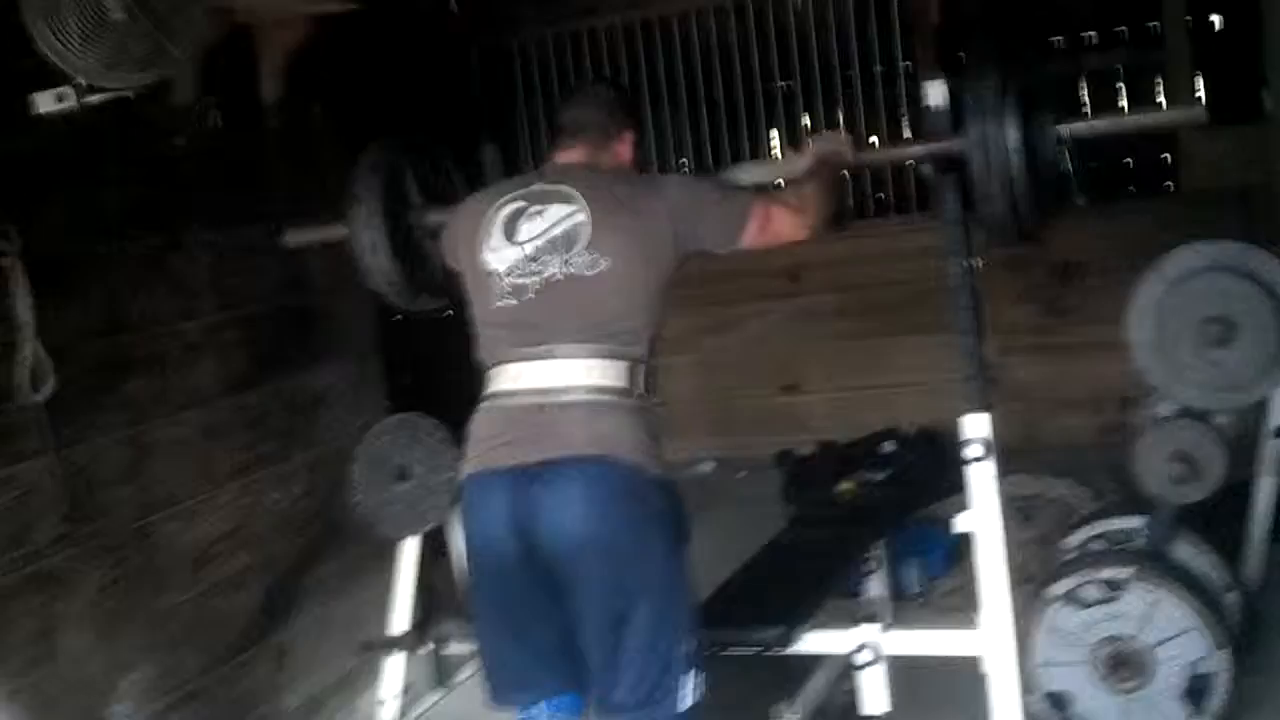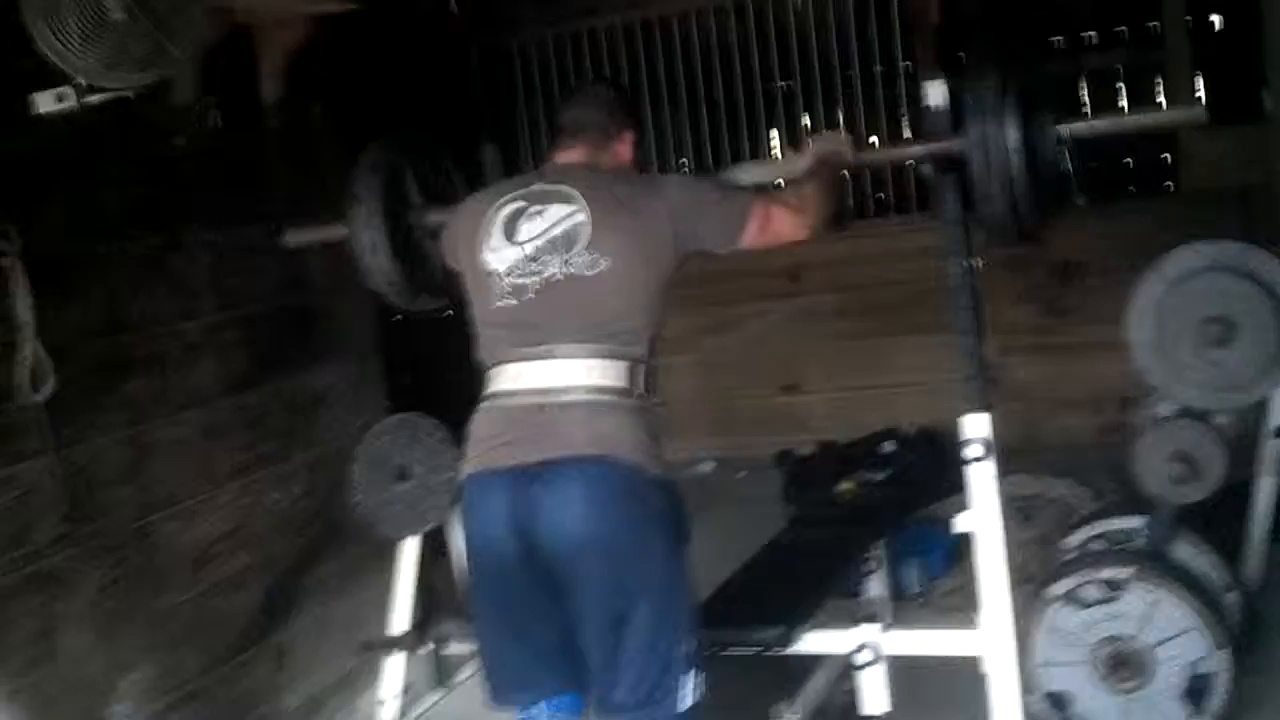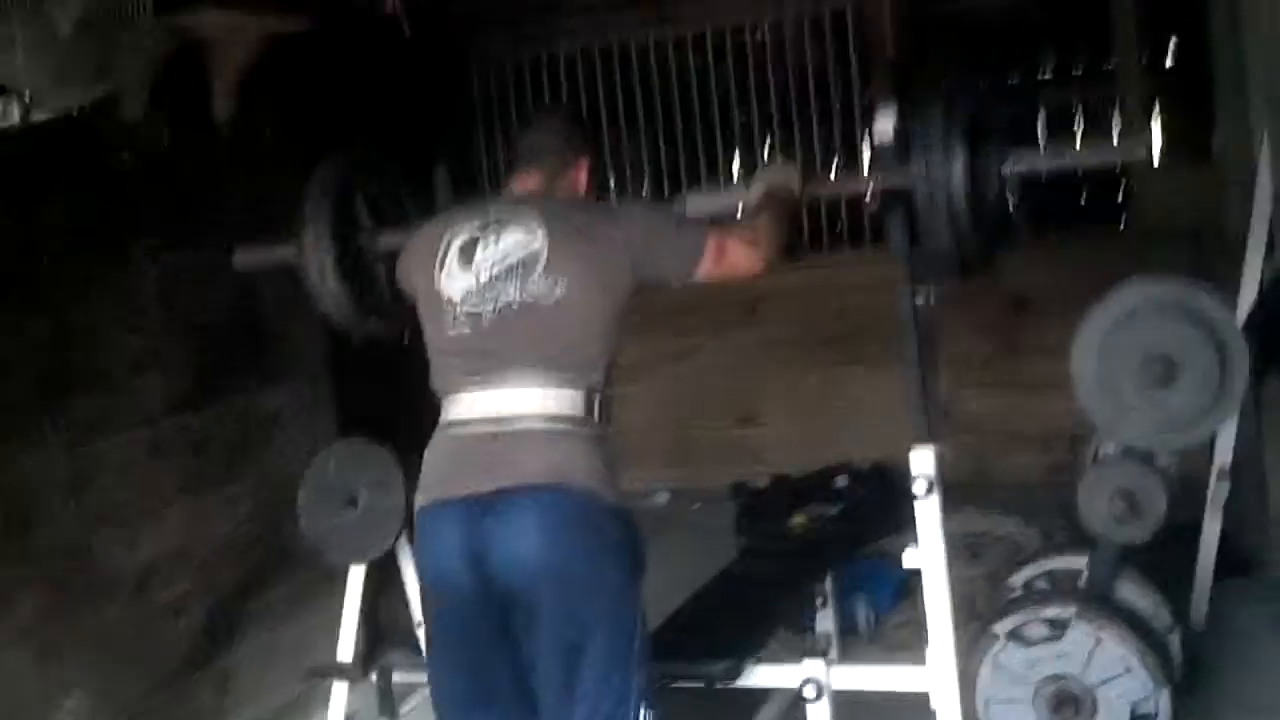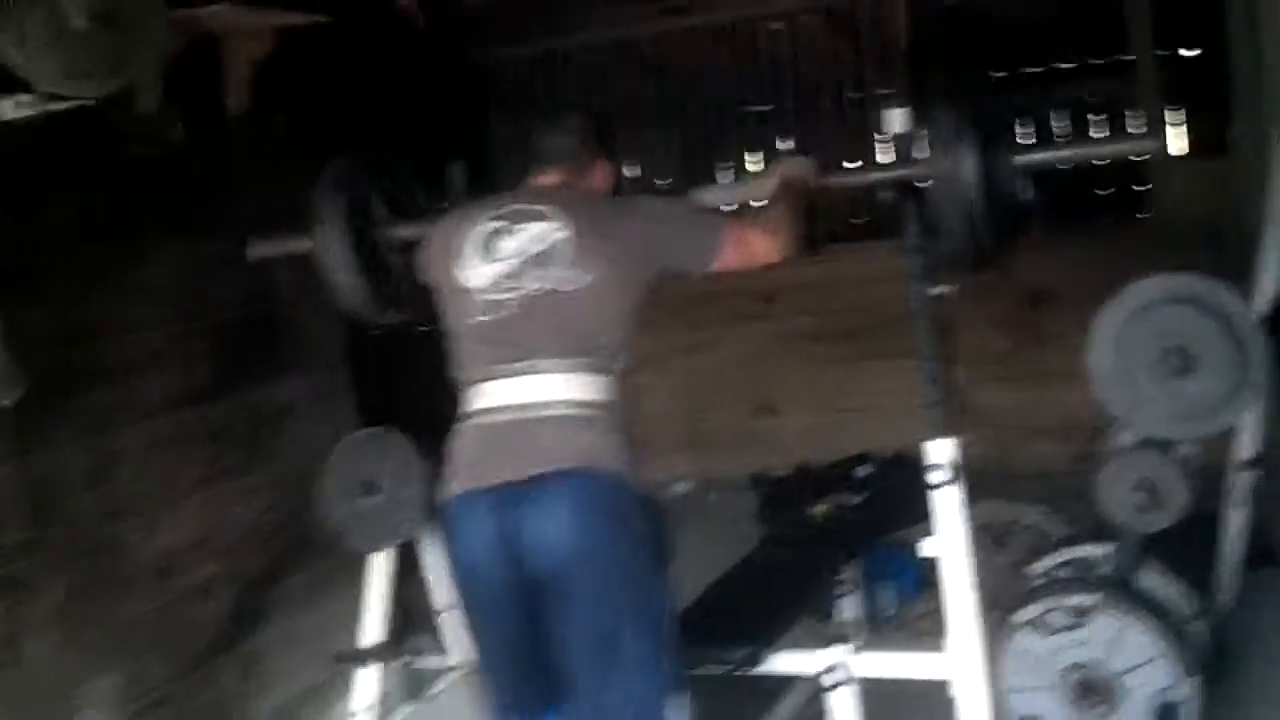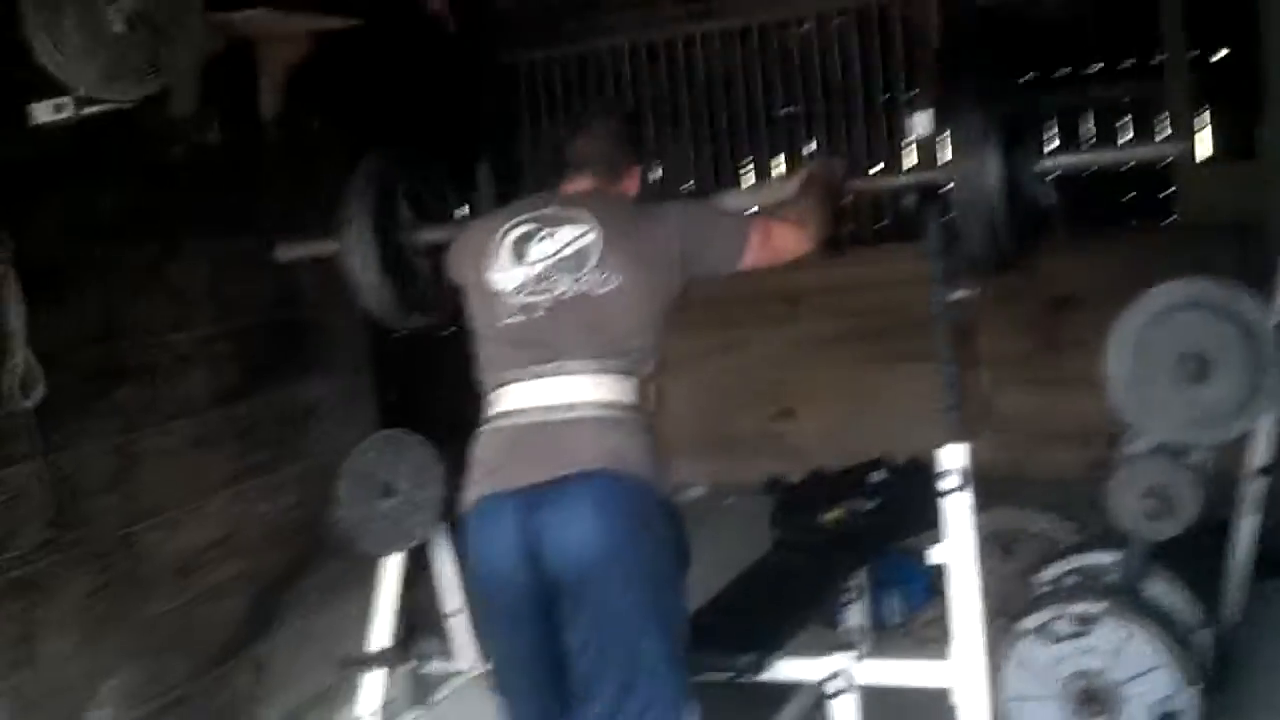
dt=0.1s
person 1, frame 1
left shoulder: (475, 216)
right shoulder: (654, 200)
right elbow: (793, 220)
right wrist: (825, 163)
left hip: (490, 481)
right hip: (601, 472)
person 1, frame 2
left shoulder: (474, 216)
right shoulder: (654, 200)
right elbow: (793, 221)
right wrist: (825, 163)
left hip: (491, 481)
right hip: (601, 473)
person 1, frame 3
left shoulder: (433, 242)
right shoulder: (610, 230)
right elbow: (748, 254)
right wrist: (777, 194)
left hip: (445, 509)
right hip: (556, 503)
person 1, frame 4
left shoulder: (452, 235)
right shoulder: (628, 222)
right elbow: (766, 244)
right wrist: (791, 188)
left hip: (473, 499)
right hip: (582, 490)
person 1, frame 5
left shoulder: (482, 238)
right shoulder: (658, 226)
right elbow: (794, 238)
right wrist: (818, 183)
left hip: (494, 506)
right hip: (605, 494)
